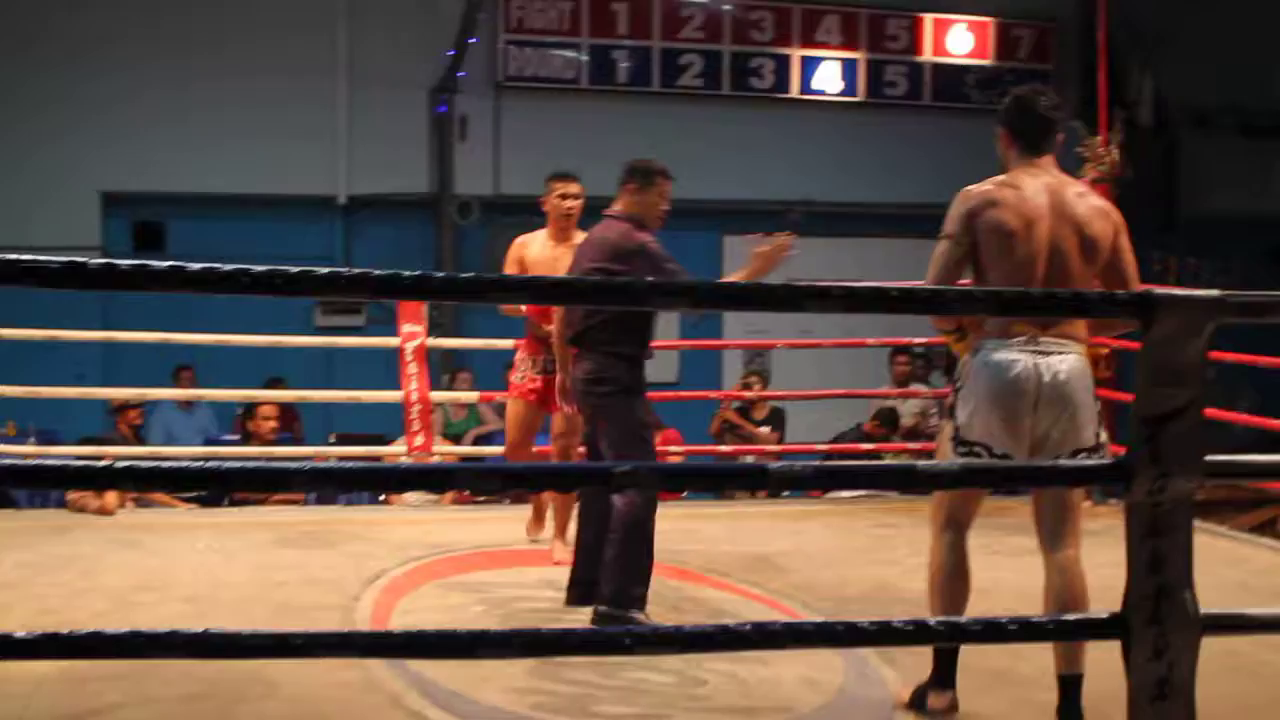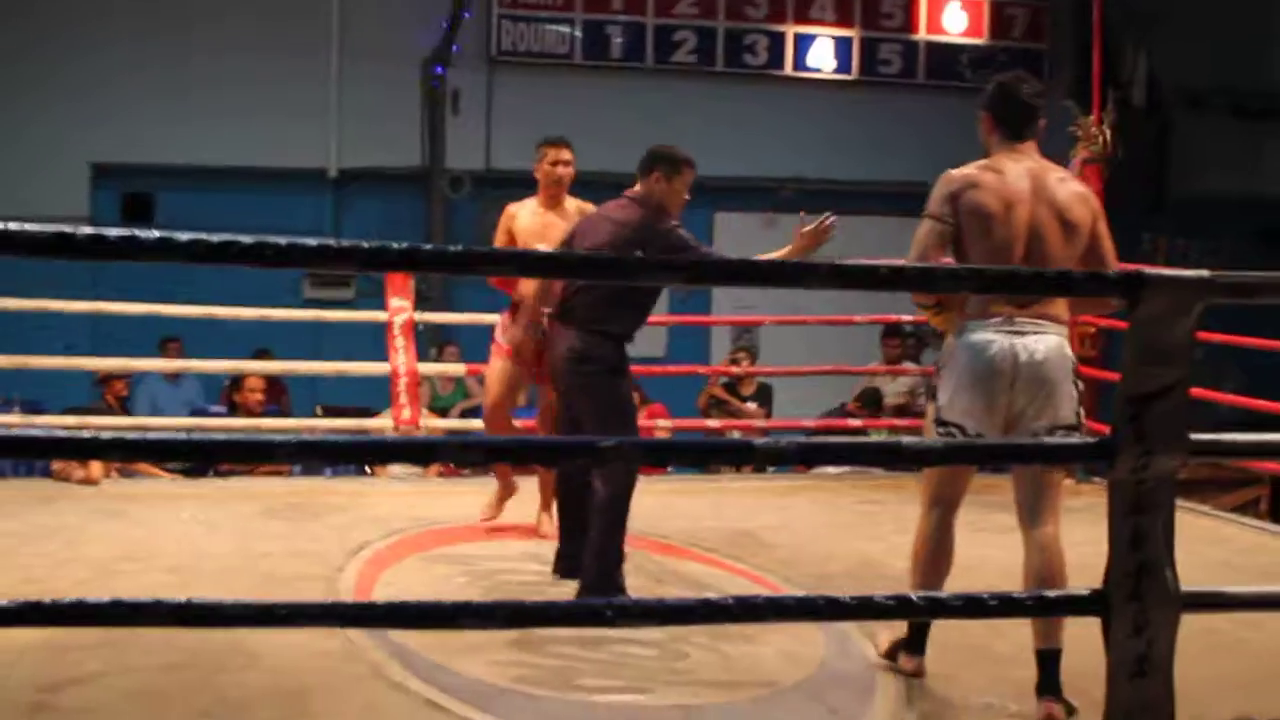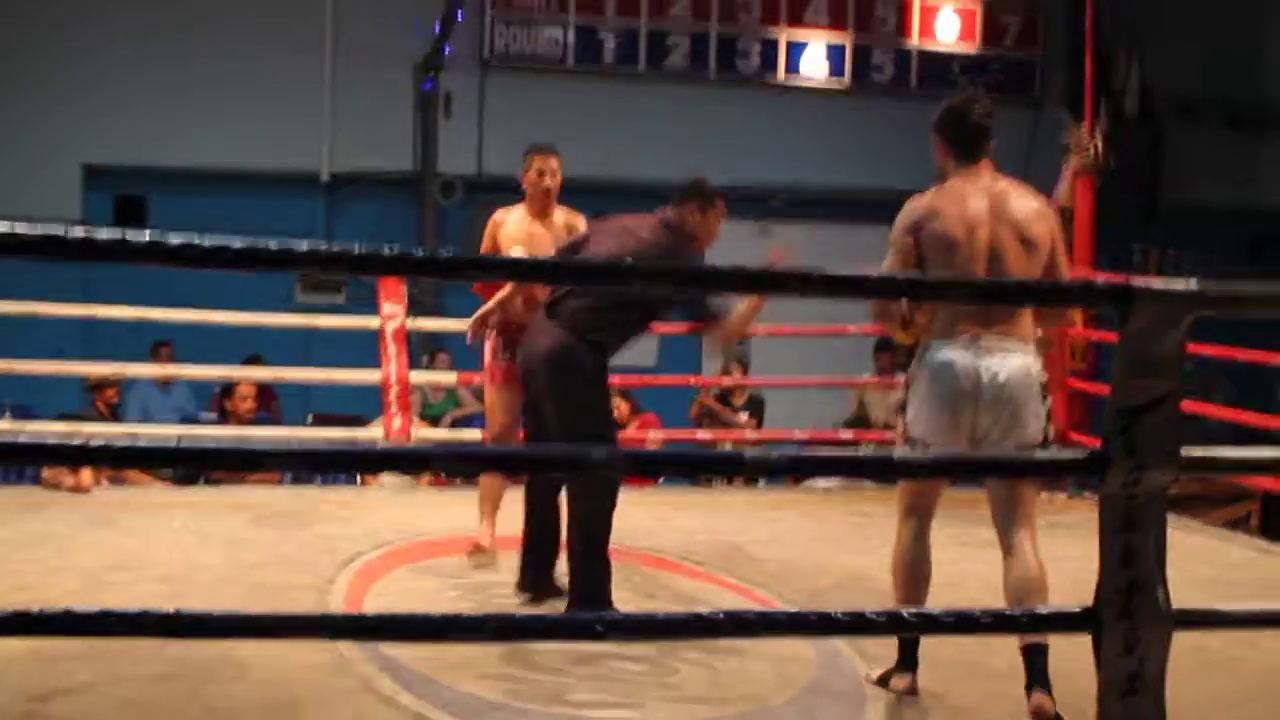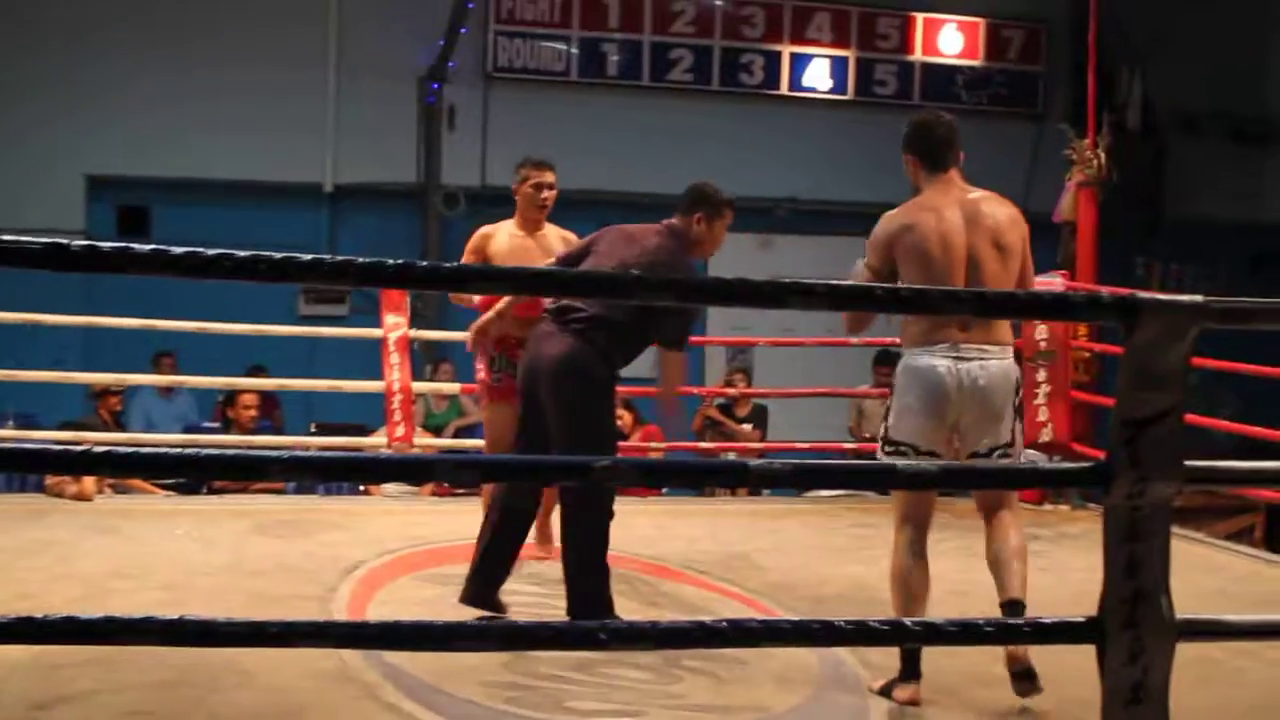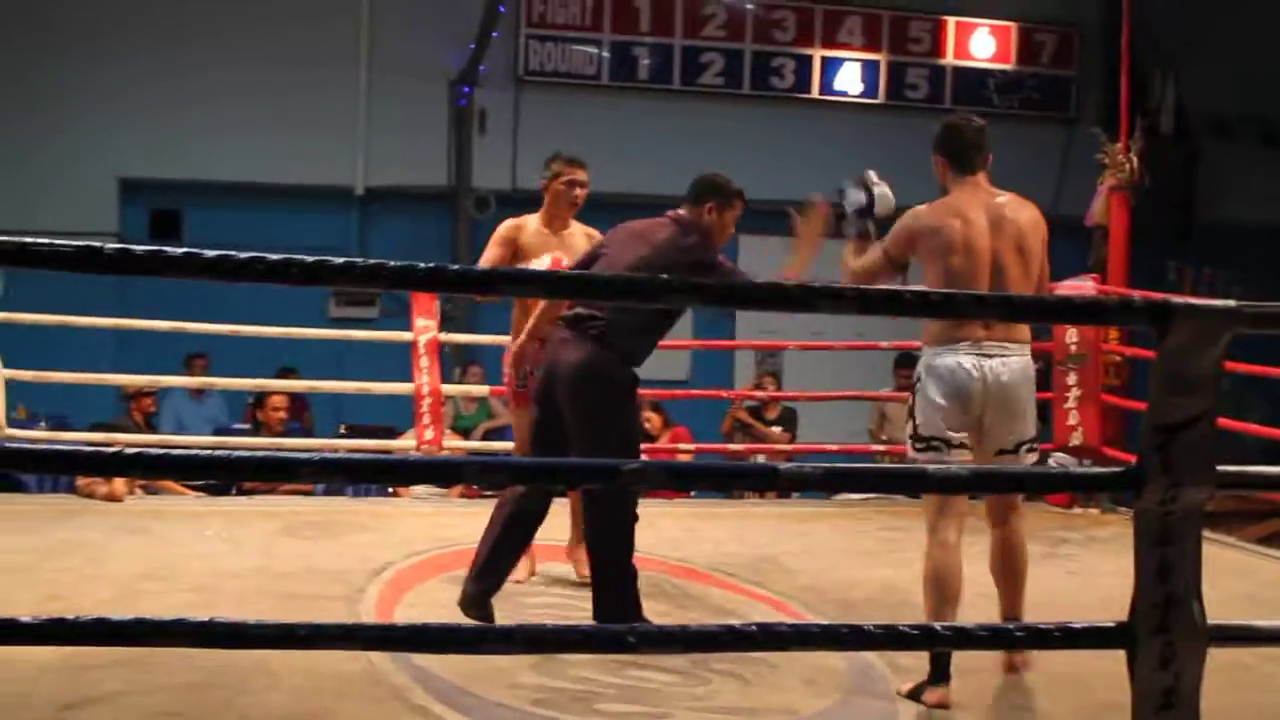
dt=0.2s
person 1, frame 1
left shoulder: (979, 201)
right shoulder: (1099, 209)
left elbow: (934, 295)
right elbow: (1129, 311)
left wrist: (960, 330)
left hip: (997, 367)
right hip: (1068, 372)
left knee: (950, 523)
right knee: (1061, 543)
person 1, frame 2
left shoulder: (961, 184)
right shoulder: (1078, 195)
right elbow: (1105, 296)
left wrist: (946, 309)
left hip: (980, 348)
right hip: (1049, 351)
left knee: (939, 505)
right knee: (1042, 521)
left ankle: (914, 644)
person 1, frame 3
left shoulder: (923, 211)
right shoulder: (1038, 210)
left elbow: (886, 312)
right elbow: (1061, 310)
left wrist: (916, 319)
left hip: (947, 365)
right hip: (1017, 369)
left knee: (914, 517)
right knee: (1017, 531)
left ankle: (906, 664)
person 1, frame 4
left shoulder: (899, 223)
right shoulder: (1009, 215)
left elbow: (855, 318)
right elbow: (1023, 300)
left wrist: (876, 282)
left hip: (927, 369)
right hip: (995, 369)
left knee: (912, 523)
right knee: (1000, 512)
left ankle: (910, 671)
right ankle: (1015, 627)
person 1, frame 5
left shoulder: (927, 220)
right shoulder: (1030, 216)
left elbow: (857, 276)
left hip: (949, 367)
right hip: (1014, 366)
left knee: (945, 523)
right knee: (1006, 512)
left ankle: (940, 674)
right ankle: (1012, 640)
person 2, frame 1
left shoulder: (592, 241)
right shoulder: (632, 243)
left elbow: (564, 314)
left wrist: (565, 370)
right wrist: (760, 267)
left hip: (589, 371)
right hip: (613, 376)
left knee: (601, 481)
right knee: (636, 487)
left ankle: (585, 585)
right ankle: (616, 606)
person 2, frame 2
left shoulder: (598, 218)
right shoulder: (658, 231)
left elbow: (546, 277)
left wrist: (526, 329)
right wrist: (798, 250)
left hip: (566, 346)
right hip: (596, 354)
left knee: (580, 459)
right knee: (617, 465)
left ankle: (572, 558)
right ankle: (599, 586)
person 2, frame 3
left shoulder: (618, 226)
right shoulder: (677, 257)
right elbow: (724, 332)
left wrist: (497, 305)
right wrist: (760, 294)
left hip: (540, 339)
right hip: (575, 355)
left knee: (545, 466)
right knee: (595, 478)
left ankle: (536, 576)
right ankle: (588, 601)
person 2, frame 4
left shoulder: (617, 235)
right shoulder: (678, 271)
right elbow: (670, 358)
left wrist: (493, 317)
right wrist: (672, 418)
left hip: (545, 347)
right hip: (581, 367)
left knee: (524, 475)
right knee: (589, 491)
left ankle: (482, 585)
right ankle: (589, 611)
person 2, frame 5
left shoulder: (629, 231)
right shoulder: (694, 255)
left wrist: (527, 336)
right wrist: (807, 246)
left hip: (563, 352)
right hip: (603, 369)
left knee: (534, 478)
right knee: (612, 495)
left ankle: (478, 587)
right ankle: (618, 613)
person 3, frame 1
right shoulder: (524, 245)
right elbow: (504, 301)
right wrist: (527, 306)
right hip: (533, 351)
left knee: (565, 446)
right knee: (516, 444)
left ankle: (560, 536)
right ankle: (539, 505)
person 3, frame 2
left shoulder: (585, 214)
right shoulder: (514, 214)
right wrist: (506, 277)
right hip: (517, 319)
left knee: (552, 421)
right knee: (493, 409)
left ankle: (547, 507)
right ankle: (505, 483)
person 3, frame 3
left shoulder: (573, 224)
right shoulder: (500, 222)
right wrist: (487, 283)
right hip: (508, 335)
right knee: (499, 433)
right ankle: (487, 531)
person 3, frame 4
left shoulder: (569, 242)
right shoulder: (489, 237)
right elbow: (457, 290)
right wrist: (479, 299)
right hip: (502, 351)
right knee: (500, 450)
left ankle: (543, 521)
person 3, frame 5
left shoulder: (592, 239)
right shoulder: (514, 230)
right wrist: (527, 271)
right hip: (530, 352)
right knee: (527, 452)
left ankle: (578, 543)
right ankle: (524, 551)
